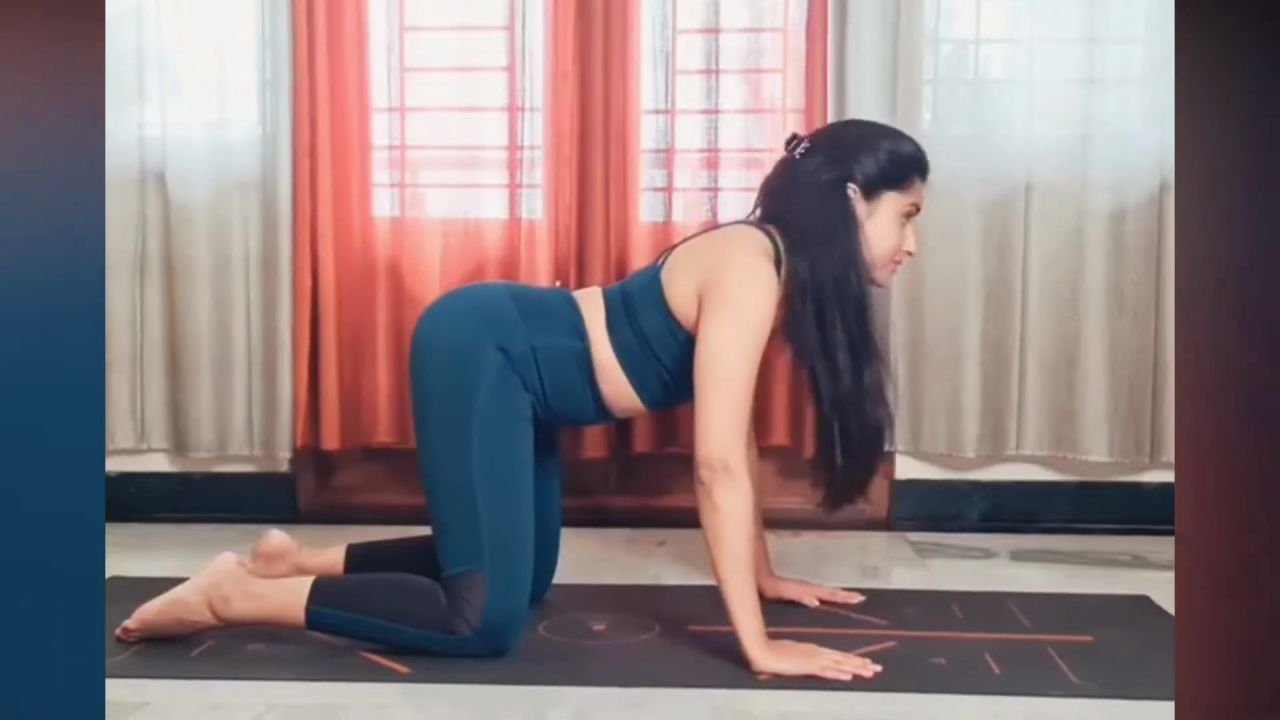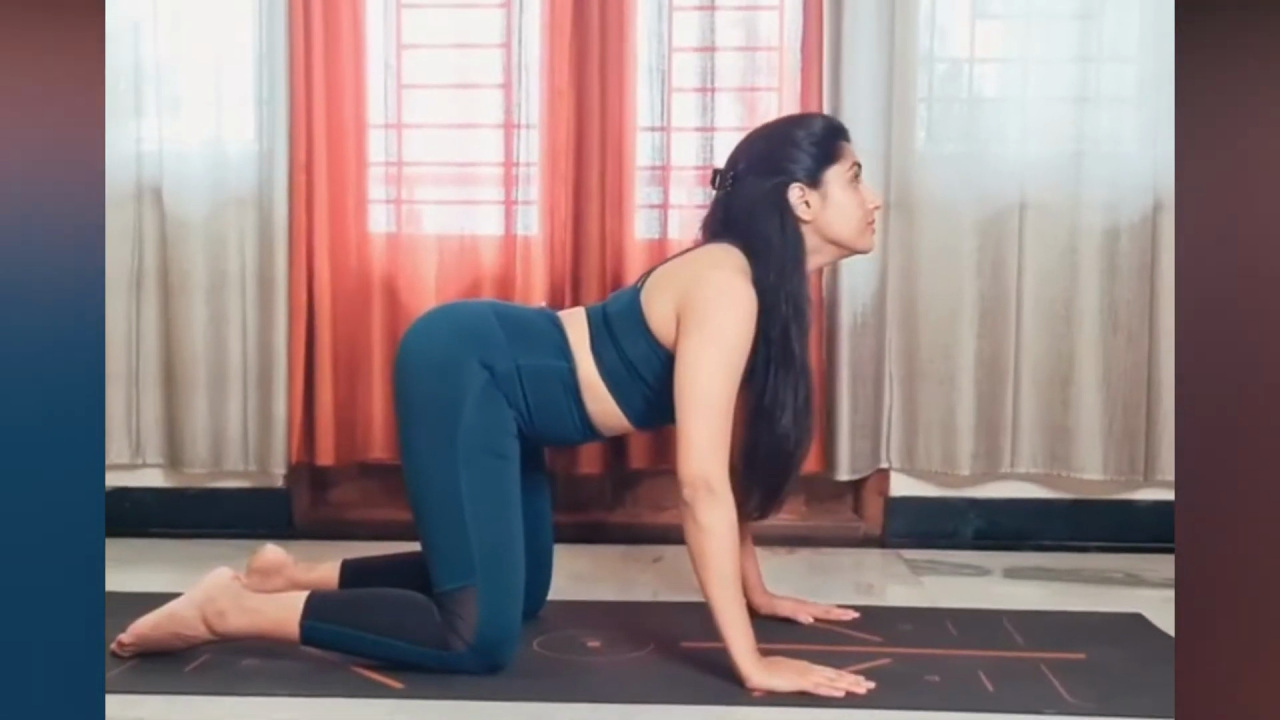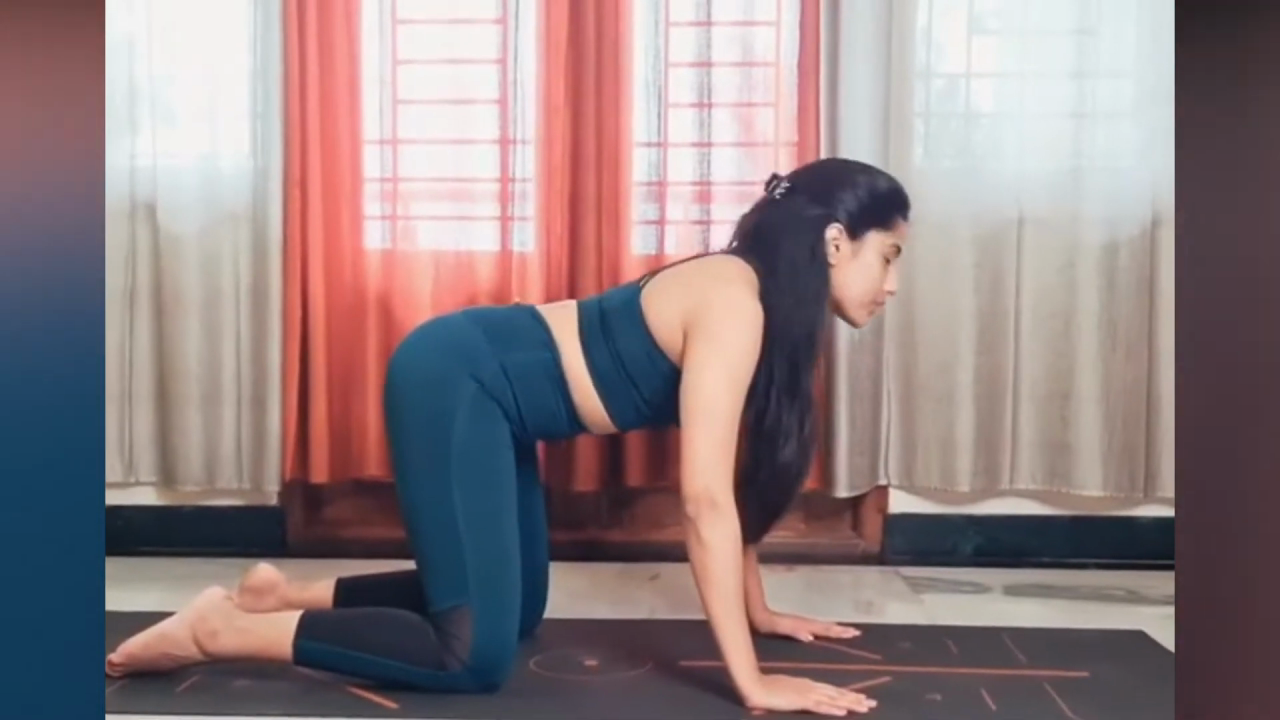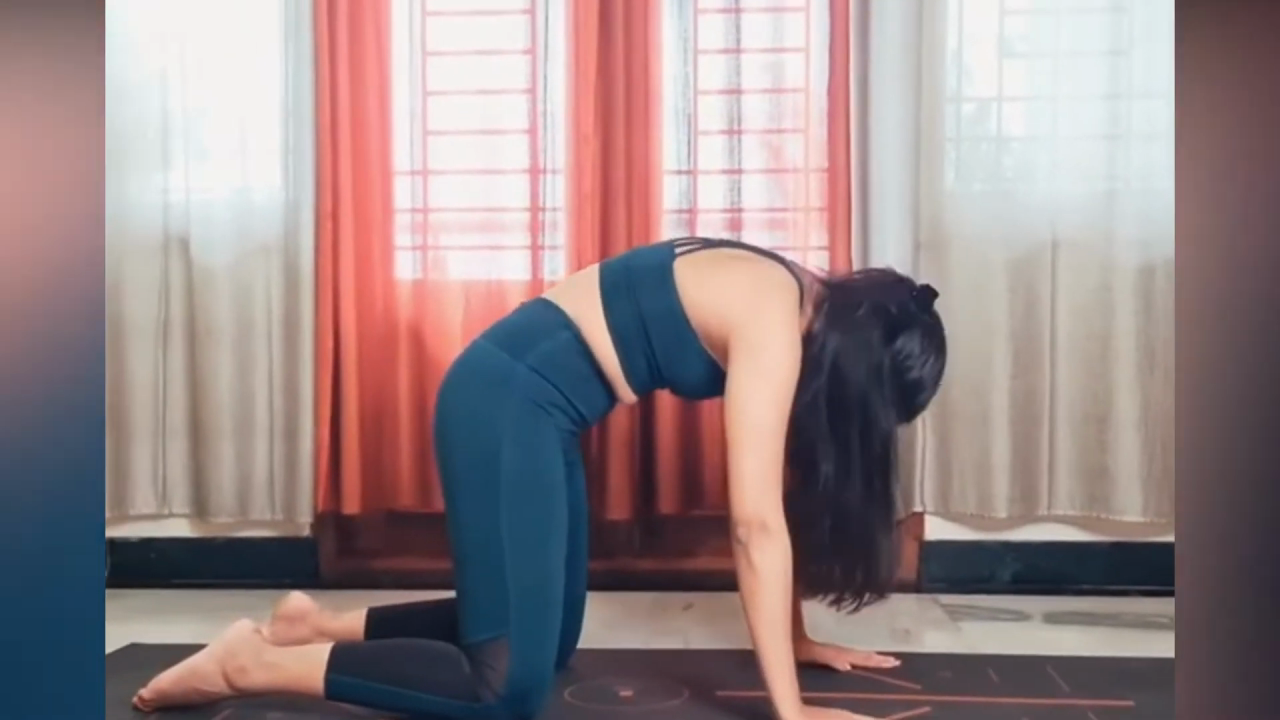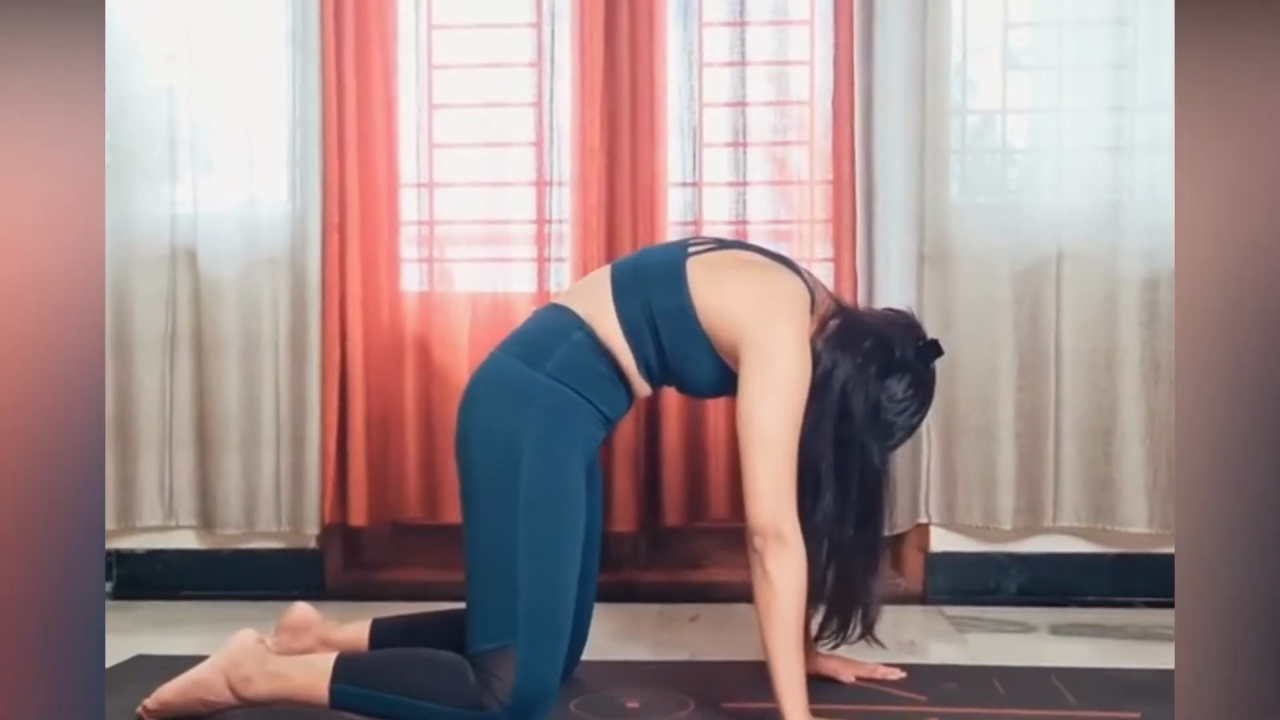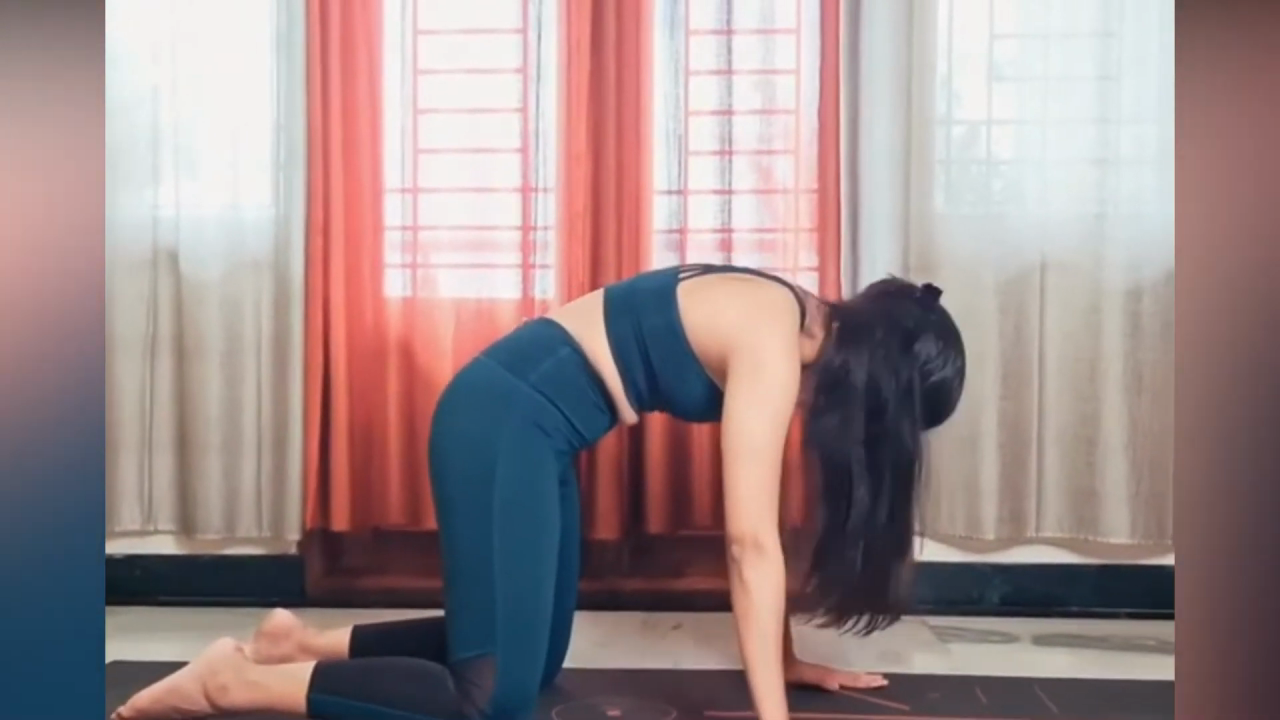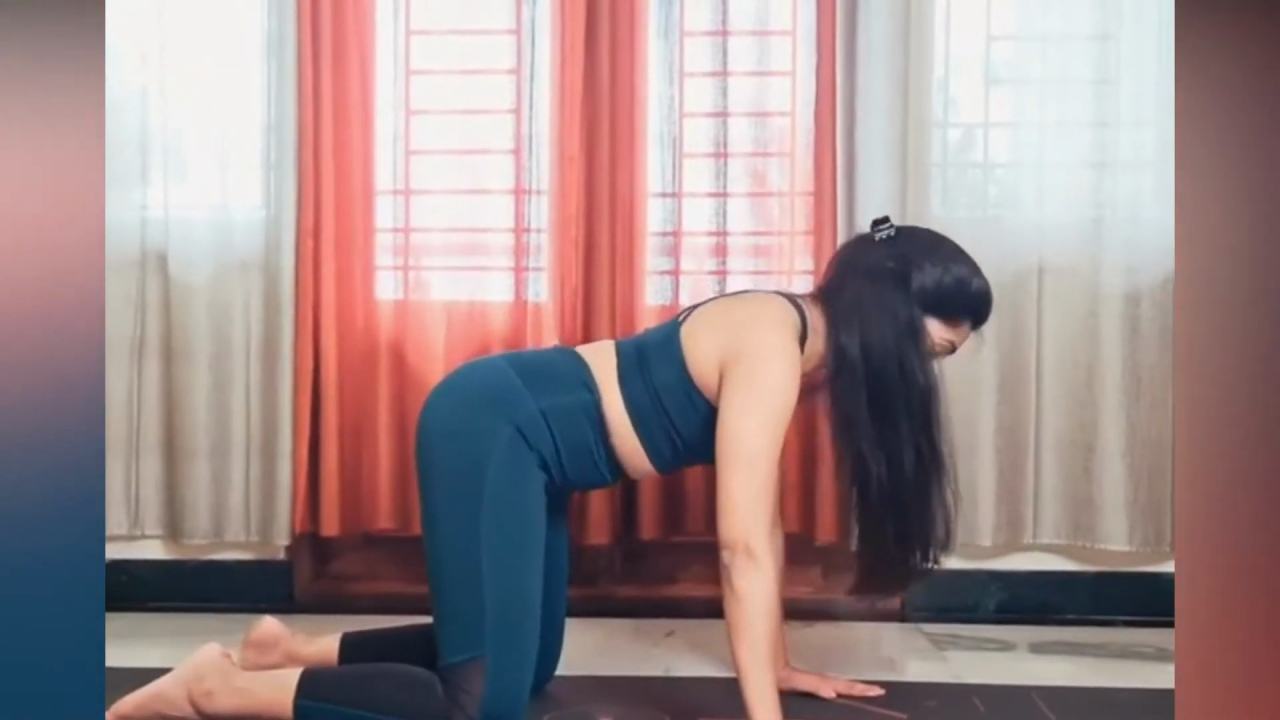
dt=0.7s
person 1, frame 1
left shoulder: (778, 268)
right shoulder: (750, 272)
left elbow: (734, 433)
right elbow: (718, 466)
left wrist: (760, 573)
right wrist: (759, 644)
left hip: (505, 361)
right hip: (475, 351)
left knee: (525, 574)
right knee: (485, 619)
left ankle: (296, 557)
right ankle: (237, 594)
person 1, frame 2
left shoulder: (769, 287)
right shoulder: (728, 288)
left elbow: (725, 458)
right elbow: (703, 484)
left wrist: (756, 592)
right wrist: (751, 662)
left hip: (492, 378)
right hip: (463, 370)
left knee: (521, 591)
right knee: (481, 638)
left ankle: (291, 575)
right ankle: (230, 610)
person 1, frame 3
left shoulder: (748, 298)
right shoulder: (735, 305)
left elbow: (731, 478)
right elbow: (705, 502)
left wrist: (756, 610)
left hip: (482, 392)
right hip: (453, 384)
left knee: (516, 609)
right knee: (476, 654)
left ankle: (286, 593)
right ankle: (222, 629)
person 1, frame 4
left shoulder: (797, 306)
right shoulder: (774, 321)
left elbow: (776, 493)
right elbow: (757, 522)
left wrist: (796, 638)
left hip: (534, 407)
right hip: (505, 404)
left knee: (547, 636)
left ankle: (320, 624)
person 1, frame 5
left shoulder: (815, 316)
right shoulder: (783, 334)
left elbow: (784, 516)
right elbow: (774, 533)
left wrist: (802, 651)
left hip: (556, 410)
right hip: (530, 410)
left knee: (550, 646)
left ankle: (325, 635)
person 1, frame 6
left shoulder: (807, 328)
right shoulder: (773, 345)
left elbow: (759, 530)
right elbow: (752, 542)
left hip: (531, 424)
right hip: (503, 422)
left ankle: (304, 642)
person 1, frame 7
left shoulder: (811, 349)
right shoulder: (775, 345)
left elbow: (762, 523)
right elbow: (744, 550)
left hip: (516, 438)
right hip: (488, 429)
left ankle: (292, 648)
